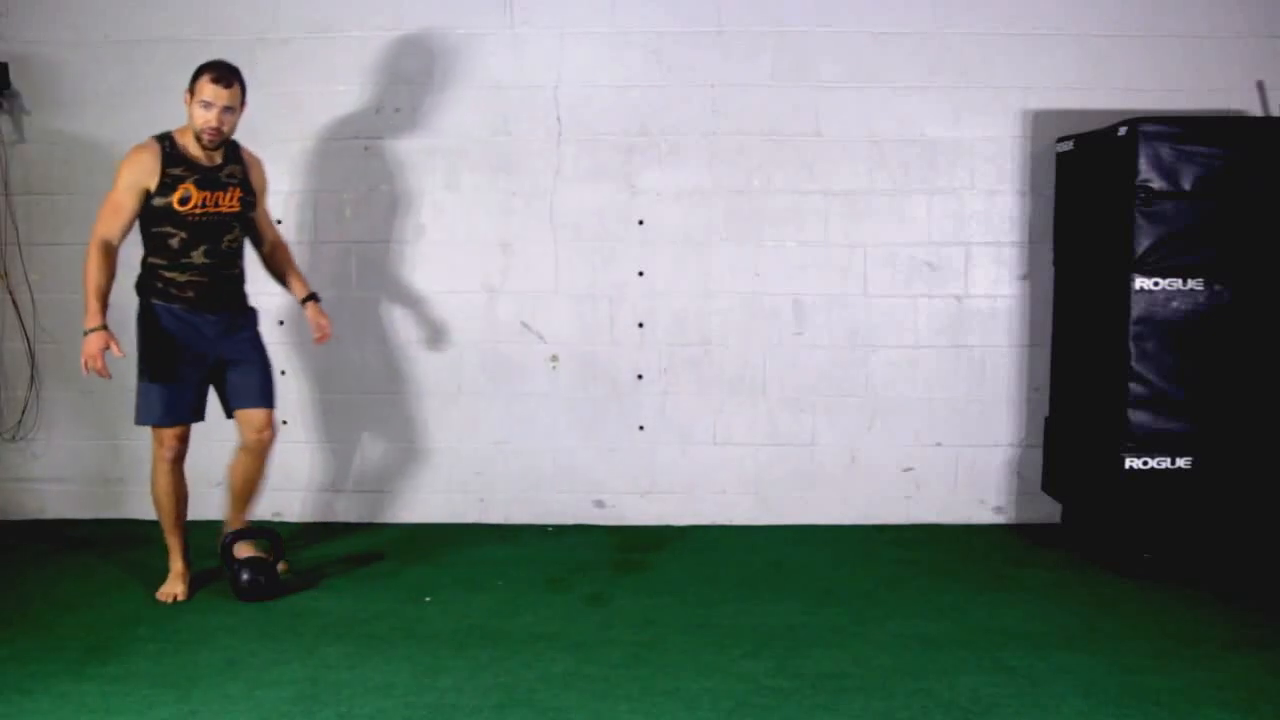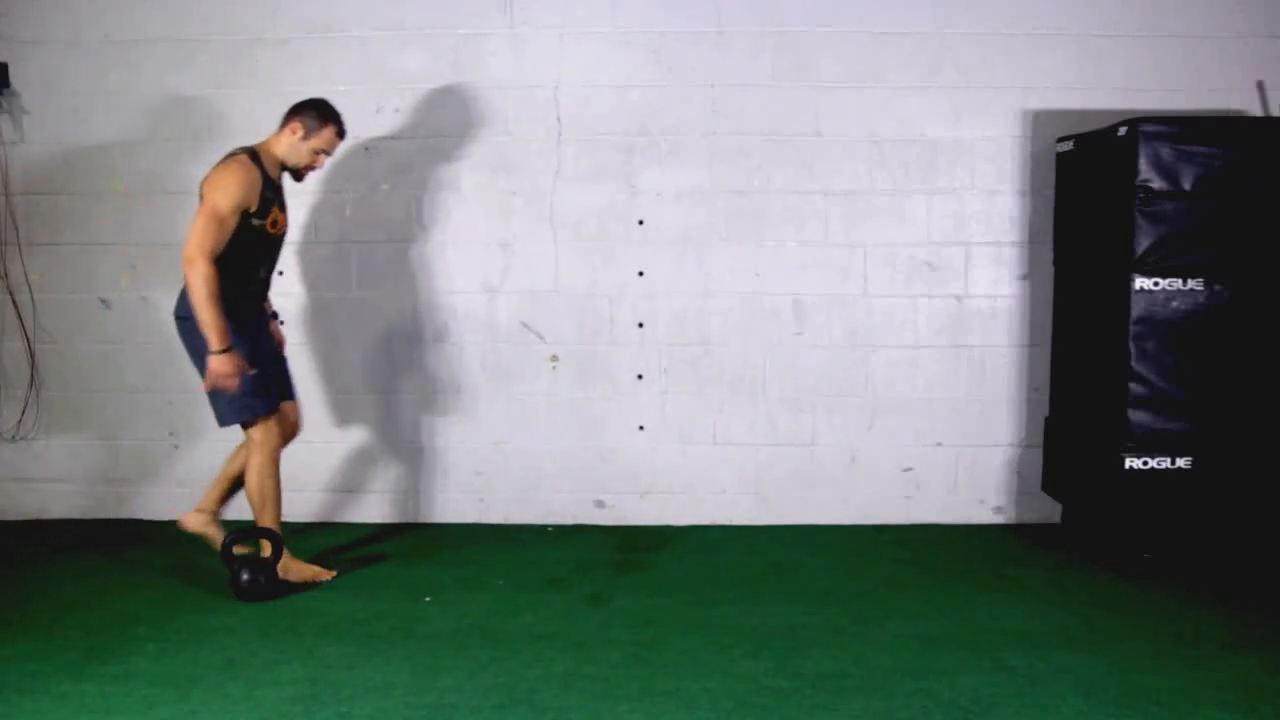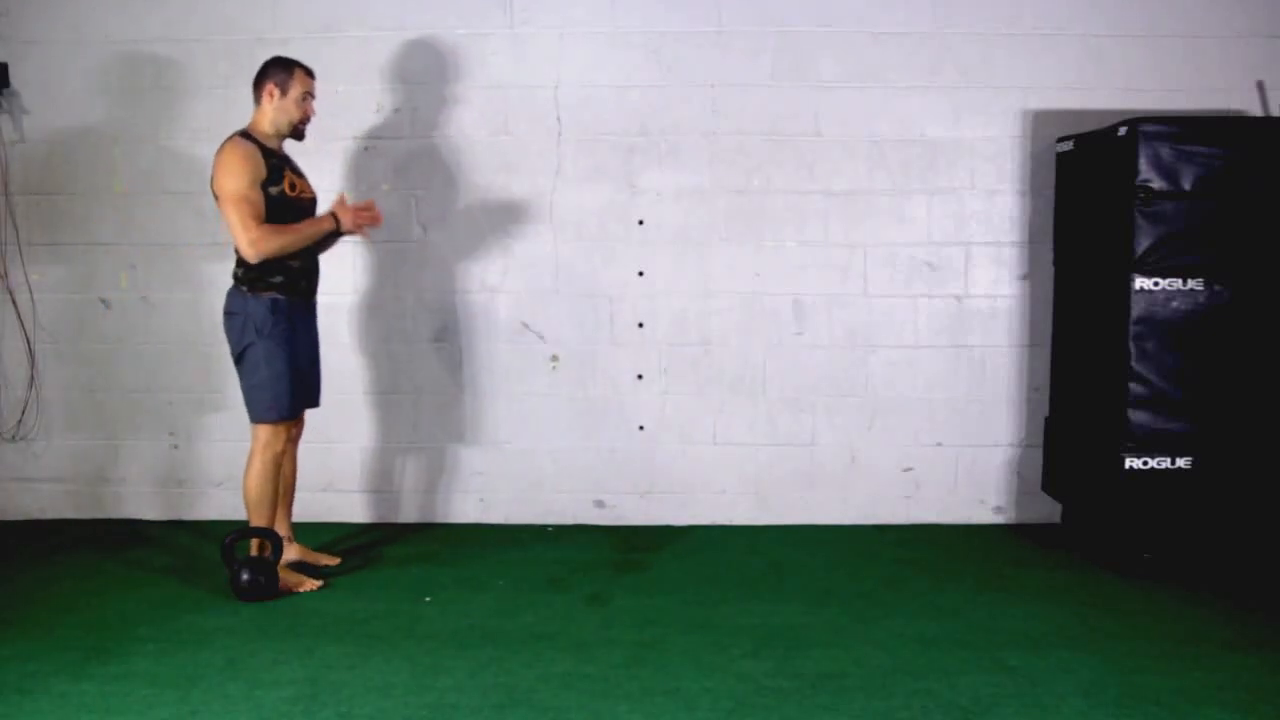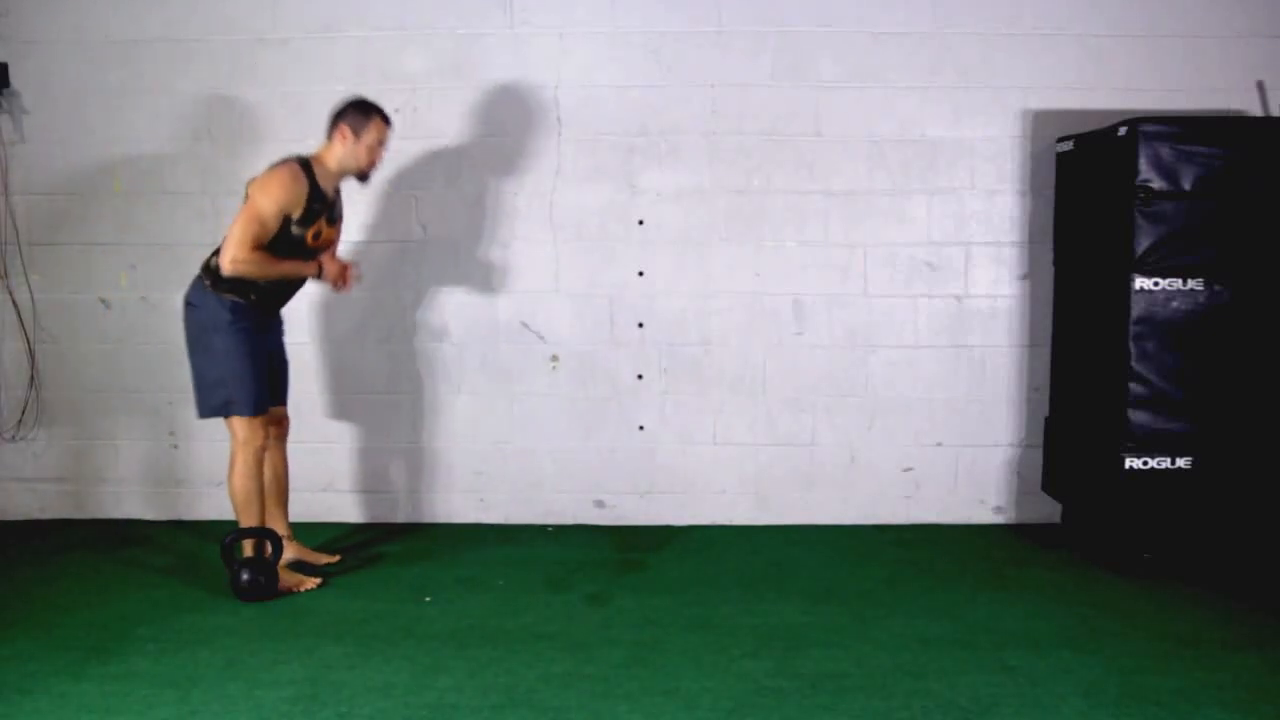
dt=1s
person 1, frame 1
left shoulder: (248, 167)
right shoulder: (147, 161)
left elbow: (268, 240)
right elbow: (103, 243)
left wrist: (307, 299)
right wrist: (95, 323)
left hip: (234, 318)
right hip: (170, 320)
left knee: (259, 431)
right knee: (169, 446)
left ankle: (236, 534)
right ankle: (178, 564)
person 1, frame 2
left shoulder: (272, 180)
right shoulder: (239, 174)
right elbow: (197, 259)
left wrist: (267, 316)
right wrist: (218, 346)
left hip: (244, 316)
right hip: (216, 320)
left knee: (285, 423)
right knee: (264, 432)
left ankle: (206, 511)
right ankle: (276, 556)
person 1, frame 3
left shoulder: (281, 159)
right shoulder: (239, 154)
right elbow: (254, 244)
left wrist: (339, 223)
right wrist: (332, 222)
left hip: (295, 307)
right hip: (262, 310)
left knee: (290, 432)
right knee: (270, 437)
left ankle: (285, 543)
right ankle: (259, 562)
person 1, frame 4
left shoulder: (331, 194)
right shoulder: (287, 181)
right elbow: (234, 259)
left wrist: (330, 270)
right wrist: (315, 268)
left hip: (260, 313)
right hip: (223, 309)
left knee: (275, 427)
right knee: (251, 435)
left ankle: (283, 542)
right ankle: (255, 560)
